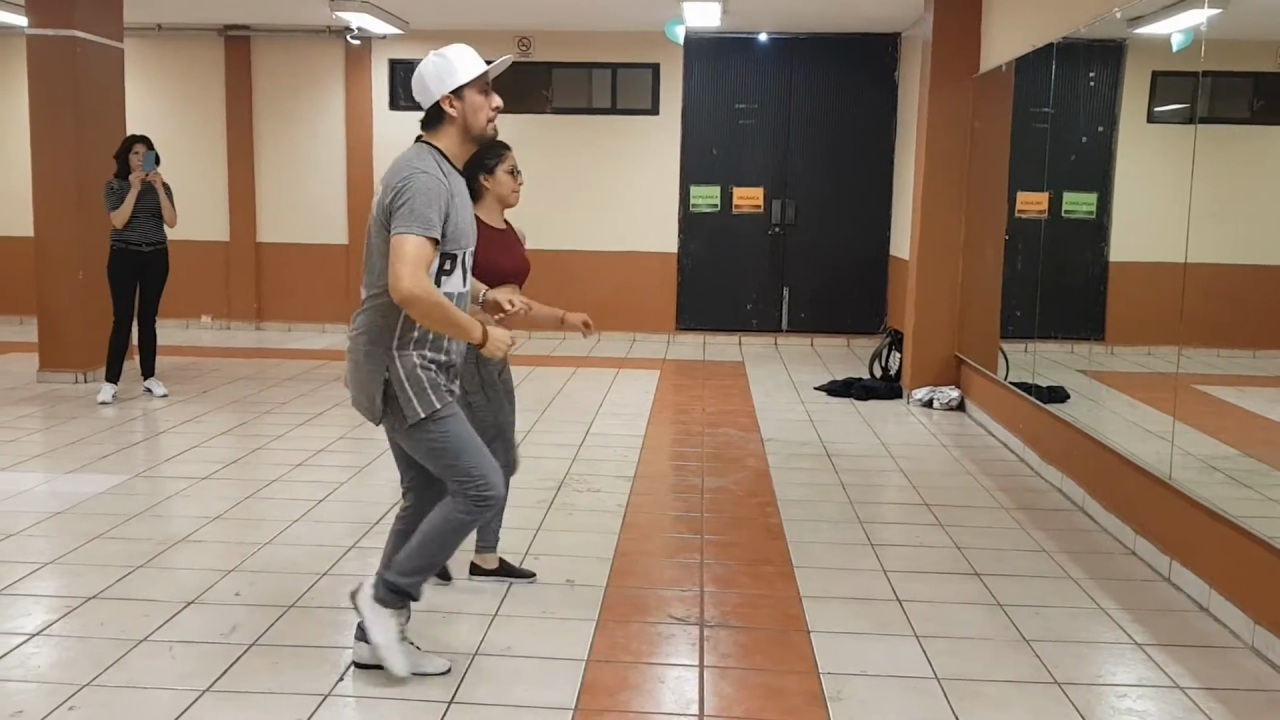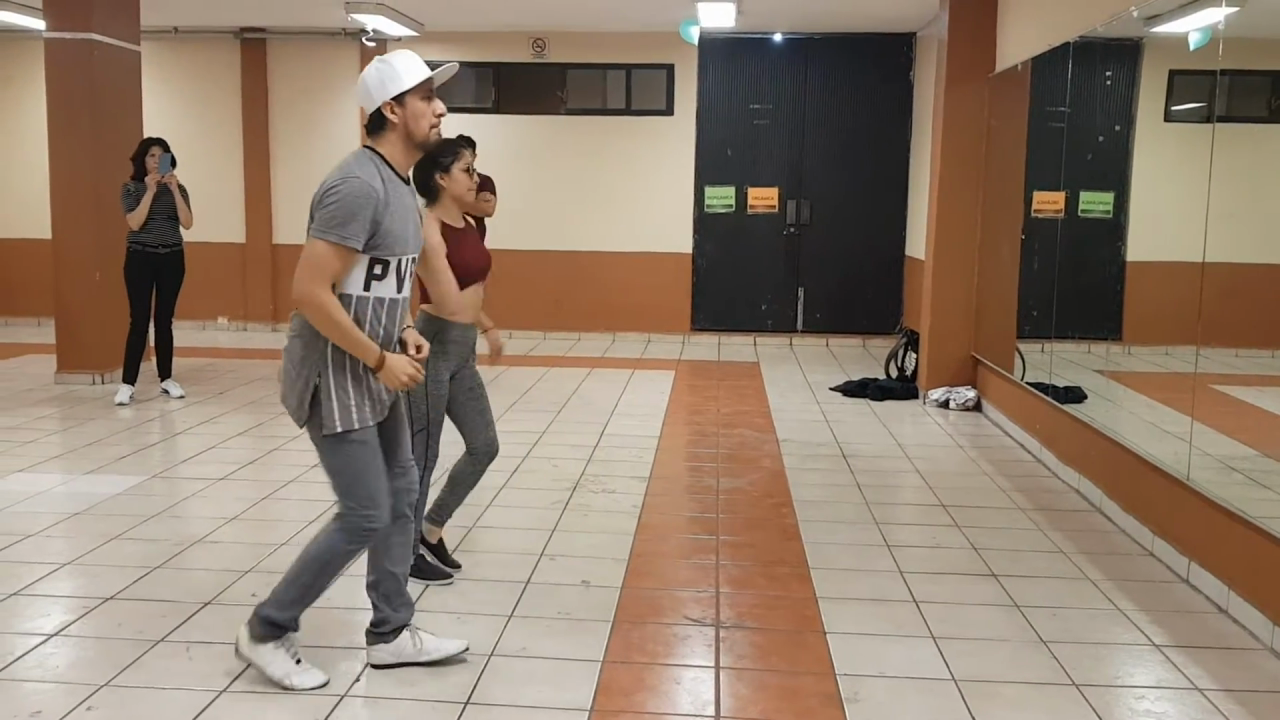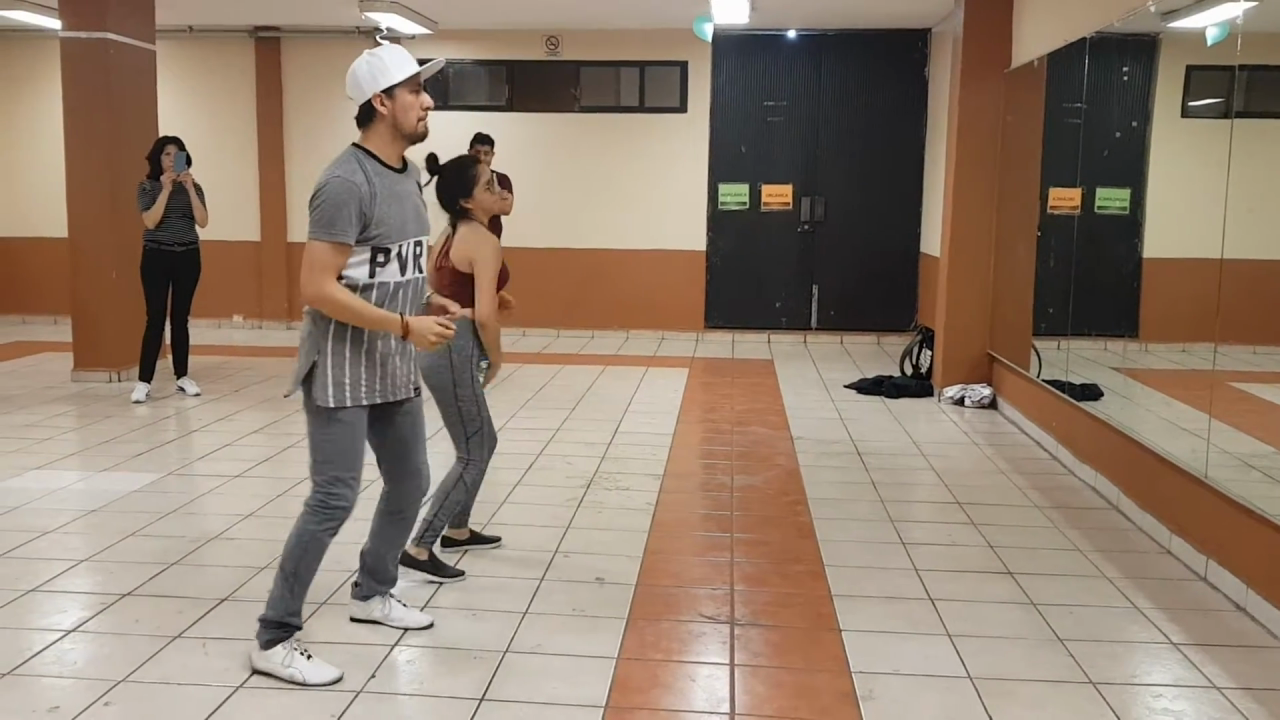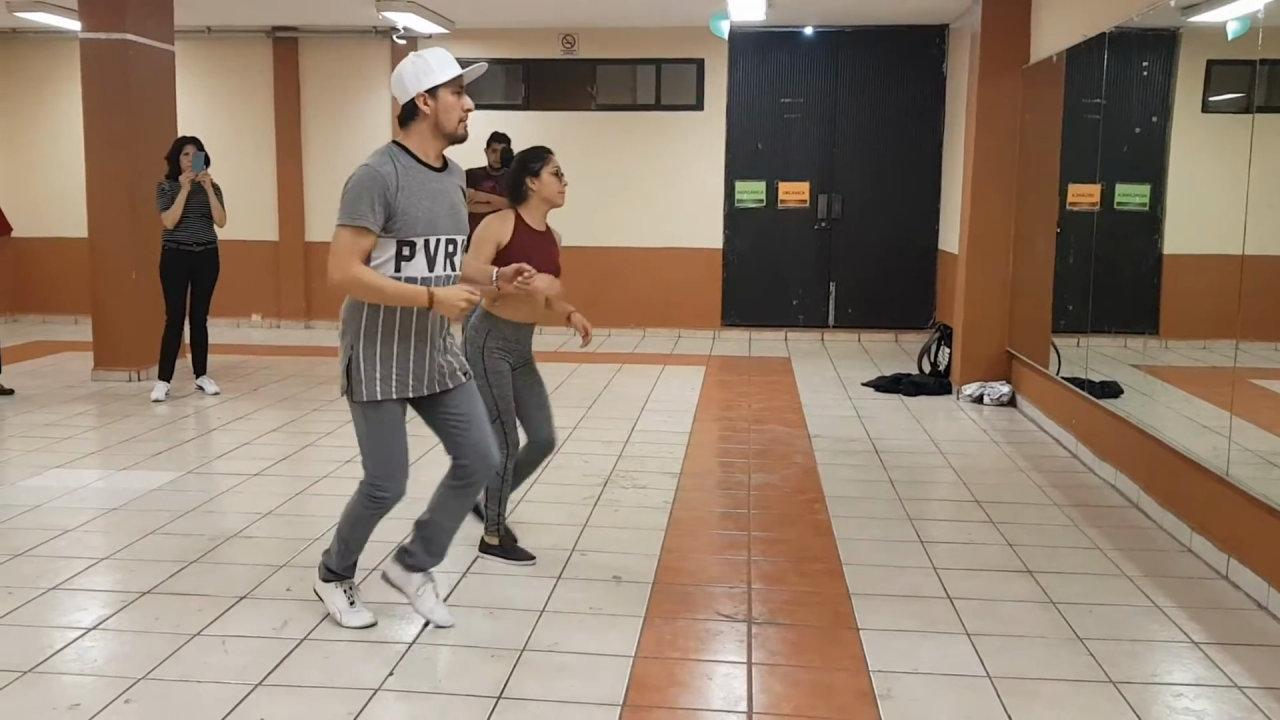
dt=0.5s
person 1, frame 1
left shoulder: (445, 173)
right shoulder: (423, 177)
right elbow: (408, 289)
left wrist: (483, 294)
right wrist: (481, 335)
left hip: (421, 367)
right hip: (401, 368)
left knee: (429, 499)
right knee: (482, 488)
left ankle: (377, 633)
right ankle: (387, 593)
person 1, frame 2
left shoulder: (400, 183)
right shoulder: (357, 185)
right elbow: (309, 292)
left wrist: (406, 332)
right wrist: (380, 359)
left hip: (374, 372)
right hip: (332, 377)
left knee: (399, 494)
right knee: (360, 518)
left ankle: (392, 631)
right ankle: (267, 632)
person 1, frame 3
left shoulder: (409, 175)
right shoulder: (346, 182)
right elbow: (318, 289)
left wrist: (428, 302)
right wrist: (406, 326)
left hip: (393, 366)
right hip: (341, 366)
left knee: (410, 482)
right knee: (333, 499)
left ankle: (372, 592)
right ankle: (275, 639)
person 1, frame 4
left shoulder: (453, 176)
right shoulder: (377, 175)
right elbow: (344, 273)
left wrist: (492, 277)
right wrist: (435, 298)
left hip: (437, 353)
right hip: (378, 356)
left knee: (479, 460)
right knee: (386, 484)
left ankle: (413, 565)
right ankle: (334, 577)
person 2, frame 1
left shoulder: (512, 234)
left wrist: (562, 318)
right wrist: (474, 314)
left hip: (497, 357)
right hip: (471, 356)
left knee: (499, 460)
right knee: (499, 460)
left ankle: (486, 558)
person 2, frame 2
left shoulder: (468, 225)
right shoulder: (427, 231)
left wrist: (487, 327)
left hip: (462, 351)
right hip: (432, 350)
left knee: (485, 447)
right knee: (423, 456)
left ankle: (431, 529)
person 2, frame 3
left shoulder: (452, 237)
right shoulder: (482, 242)
left elbow: (431, 287)
right elbow: (485, 316)
right wrist: (495, 359)
left hip: (448, 350)
right hip: (456, 354)
left knee: (483, 443)
right knee: (473, 457)
left ankle: (457, 530)
right ankle: (418, 550)
person 2, frame 4
left shoulder: (552, 236)
right shoulder: (499, 225)
left wrist: (570, 314)
right wrist: (521, 281)
left hip: (522, 349)
right hip: (489, 343)
left knee: (544, 440)
right knee: (504, 446)
left ankle: (486, 503)
right ankle: (492, 538)
person 3, frame 1
left shoulder: (161, 186)
right shoulder: (114, 186)
left elbow: (171, 222)
right elbow: (118, 222)
left wrist: (158, 188)
right wrist: (134, 189)
left hip: (155, 257)
right hip: (124, 257)
left knee: (148, 319)
right knee: (123, 319)
left ankle: (149, 378)
right ankle: (110, 383)
person 3, frame 2
left shoulder: (177, 188)
right shoulder: (131, 188)
left elbow: (187, 223)
right elbow: (134, 223)
left wrist: (174, 190)
right wrist: (150, 191)
left hip: (171, 259)
right hip: (140, 259)
left knee: (164, 320)
right knee: (139, 321)
left ankle: (166, 379)
right ankle: (127, 383)
person 3, frame 3
left shoulder: (193, 187)
right shoulder: (147, 186)
left elbow: (202, 222)
right elbow: (150, 222)
left wrist: (190, 189)
right wrist: (166, 190)
left hip: (188, 257)
right hip: (156, 257)
left knee: (180, 319)
right knee: (155, 319)
left ankle: (182, 377)
right ankle: (144, 381)
person 3, frame 4
left shoulder: (212, 187)
right shoulder: (166, 187)
left elbow: (221, 222)
right elbow: (169, 222)
left wrist: (208, 189)
right wrist: (184, 190)
left hip: (206, 257)
right hip: (175, 256)
left knee: (199, 318)
right knee: (175, 318)
left ankle: (201, 376)
right ankle: (163, 381)
